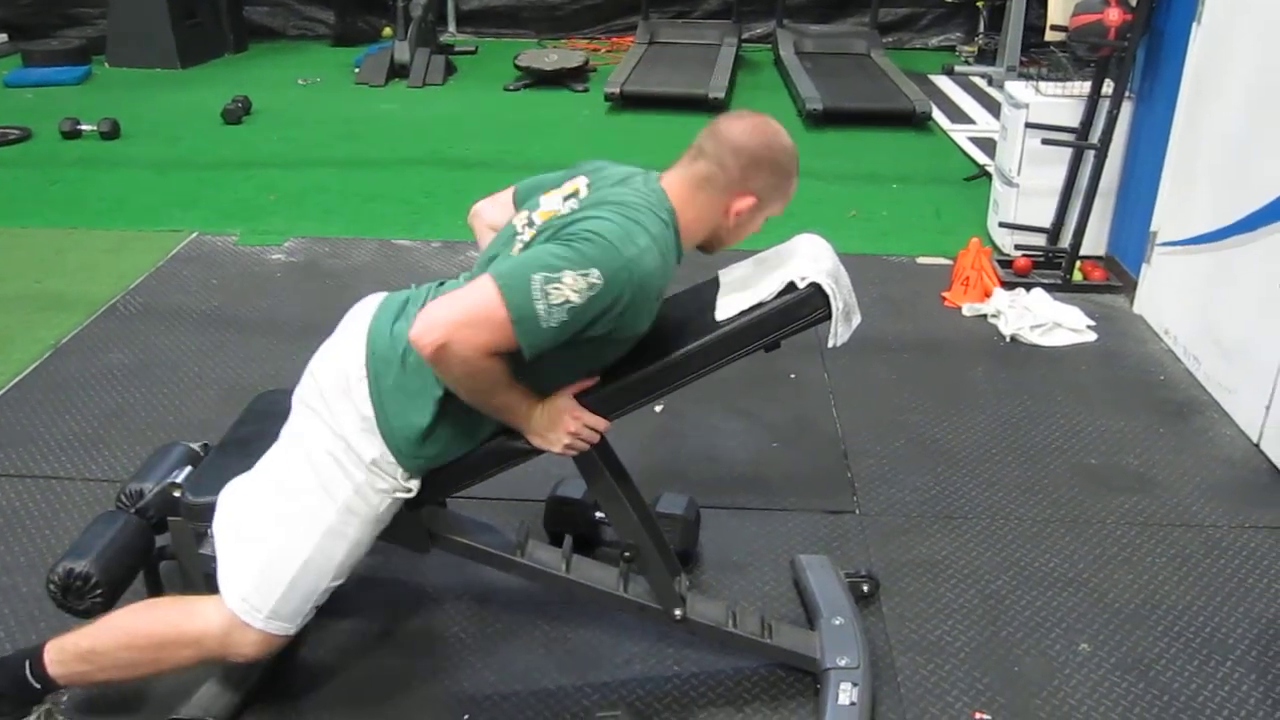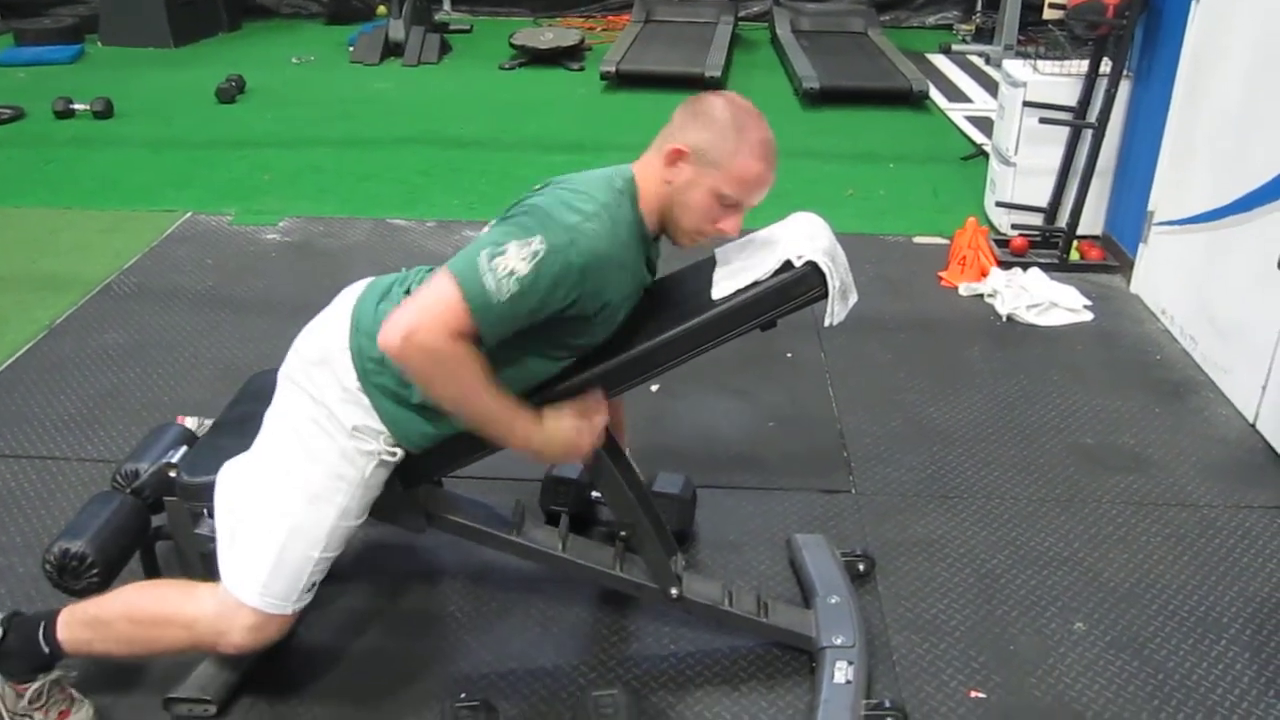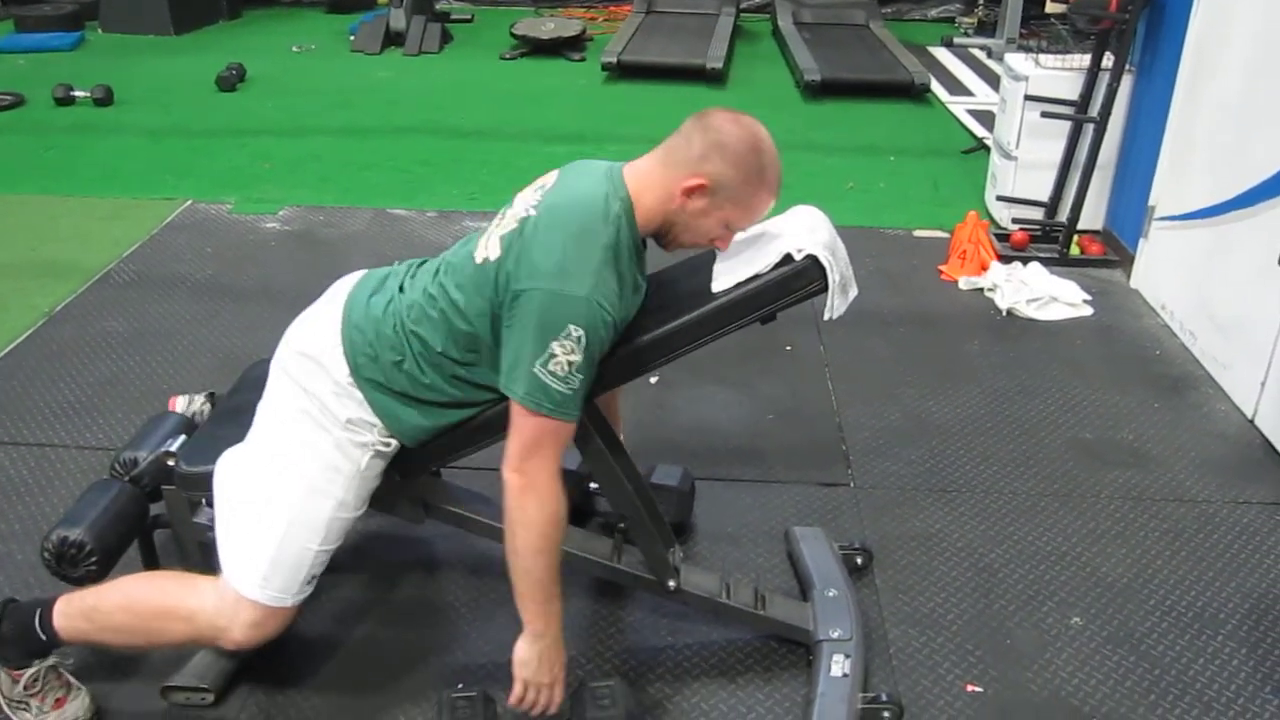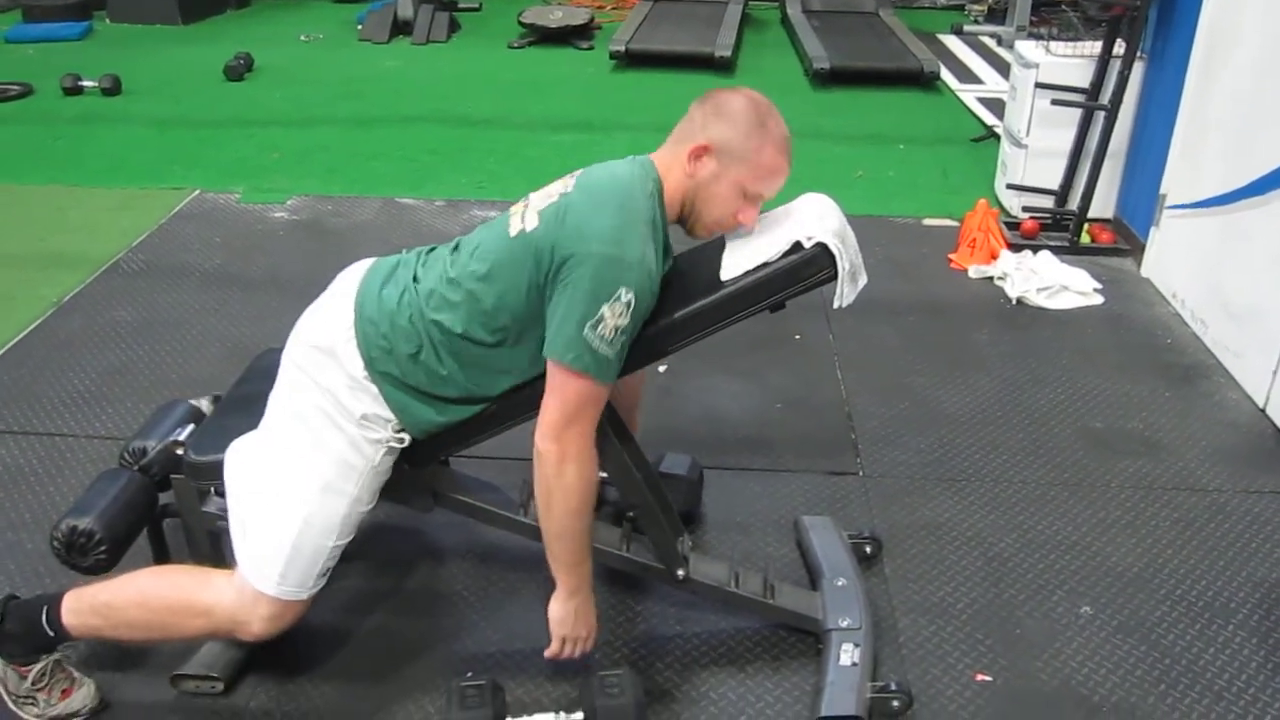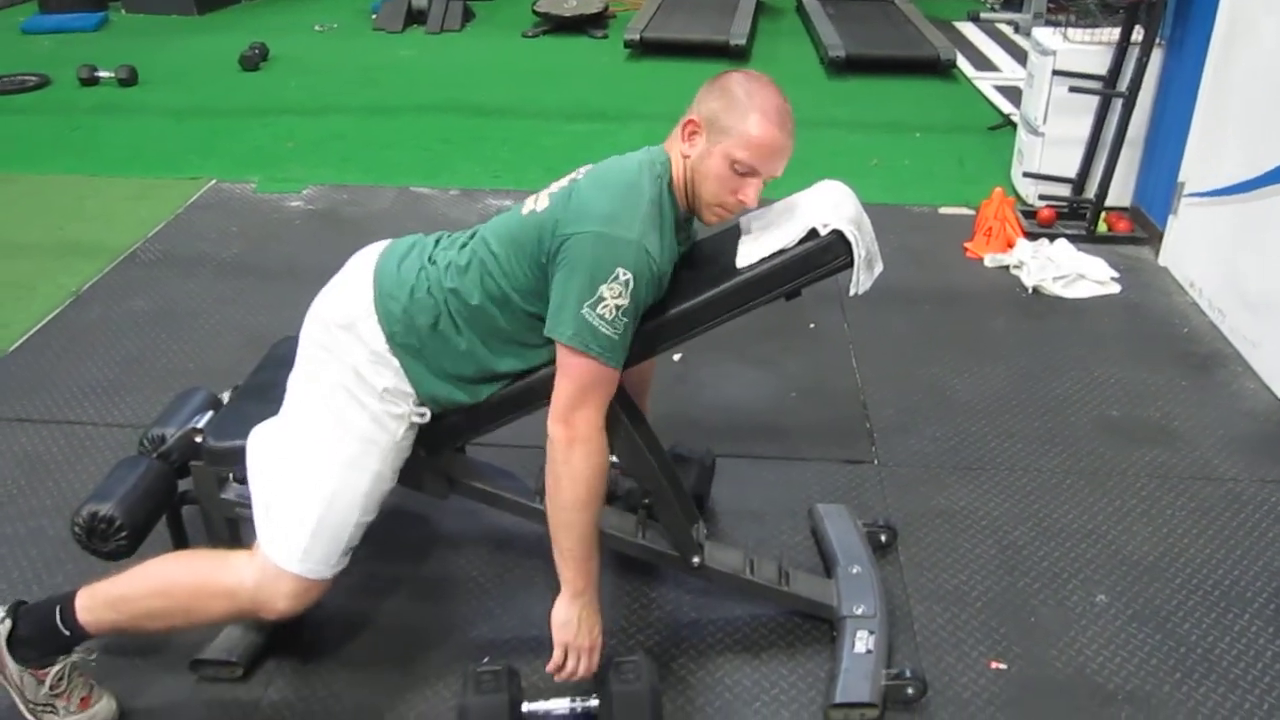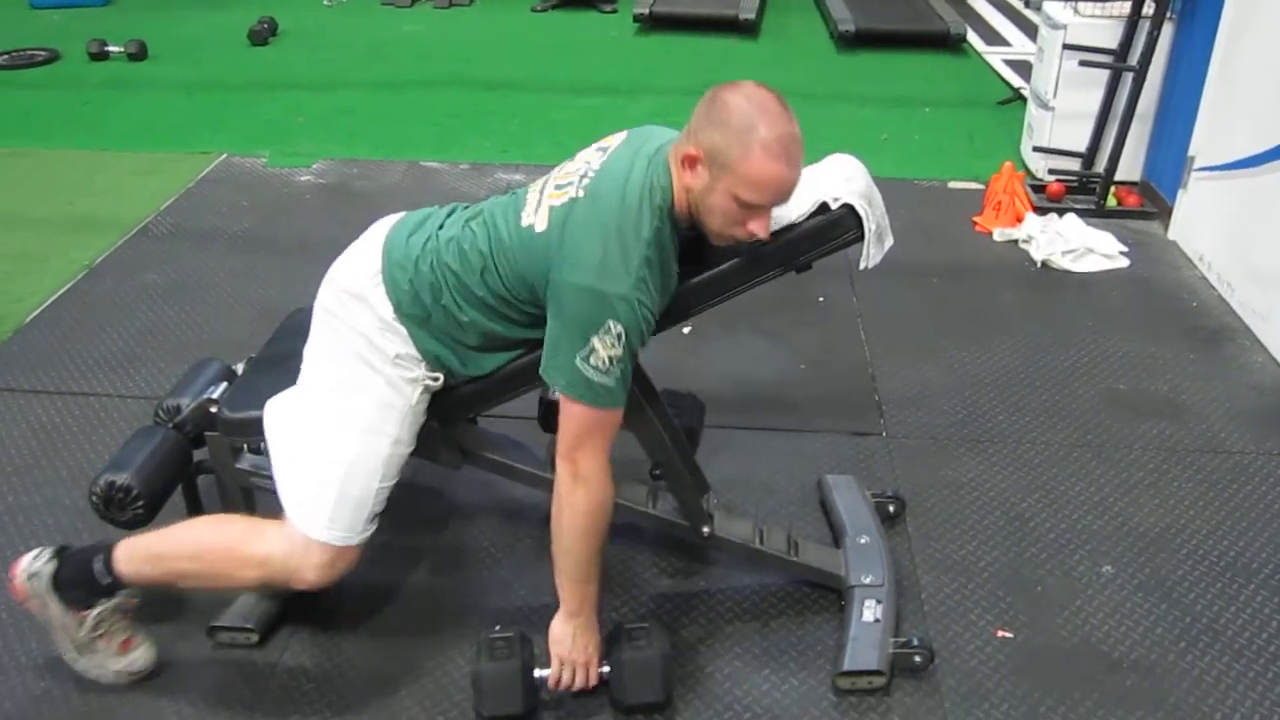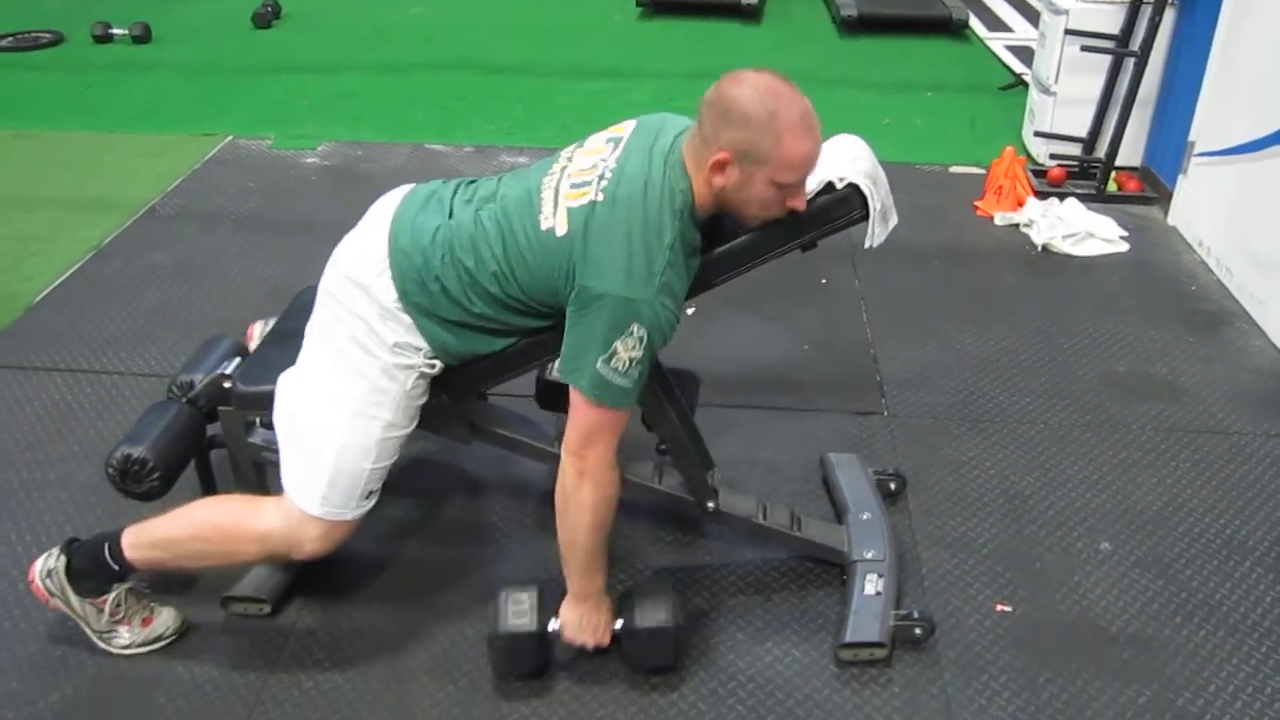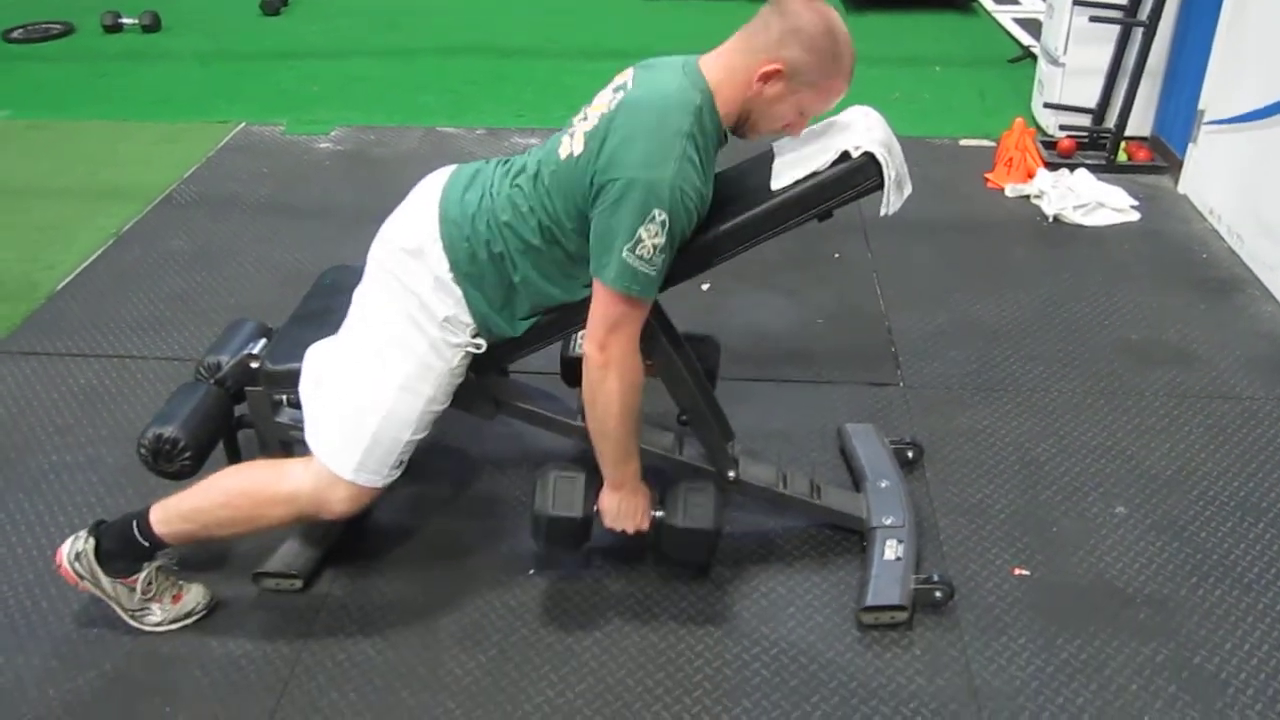
dt=0.4s
person 1, frame 1
left shoulder: (618, 180)
right shoulder: (632, 258)
left elbow: (487, 213)
right elbow: (445, 337)
right wrist: (532, 416)
left hip: (382, 335)
right hip: (380, 415)
right knee: (248, 628)
person 1, frame 2
left shoulder: (625, 210)
right shoulder: (584, 232)
left elbow: (586, 338)
right elbow: (415, 335)
left wrist: (610, 446)
right wrist: (532, 435)
left hip: (372, 330)
right hip: (362, 387)
right knee: (247, 621)
person 1, frame 3
left shoulder: (602, 180)
right shoulder: (573, 286)
left elbow: (599, 348)
right elbow: (529, 478)
right wrist: (541, 637)
left hip: (373, 312)
right hip: (350, 388)
right knee: (247, 617)
person 1, frame 4
left shoulder: (627, 182)
right shoulder: (619, 253)
left elbow: (616, 351)
right elbow: (559, 444)
right wrist: (573, 593)
left hip: (378, 300)
right hip: (363, 381)
right knee: (261, 607)
person 1, frame 5
left shoulder: (651, 187)
right shoulder: (622, 235)
left elbow: (631, 334)
right elbow: (572, 428)
right wrist: (578, 597)
left hip: (400, 284)
right hip: (382, 349)
right knee: (283, 584)
person 1, frame 6
left shoulder: (661, 147)
right shoulder: (610, 276)
right elbow: (582, 467)
left wrist: (618, 385)
right wrist: (577, 617)
left hip: (413, 251)
right hip: (390, 319)
right knee: (315, 555)
right ankle: (80, 577)
person 1, frame 7
left shoulder: (675, 133)
right shoulder: (638, 277)
right elbow: (587, 460)
right wrist: (585, 599)
left hip: (419, 218)
right hip: (395, 308)
right knee: (314, 527)
right ankle: (88, 567)
person 1, frame 8
left shoulder: (676, 74)
right shoulder: (661, 172)
right elbow: (608, 351)
left wrist: (639, 312)
right wrist: (622, 485)
left hip: (460, 204)
right hip: (446, 281)
right knee: (340, 485)
right ankle: (115, 548)
